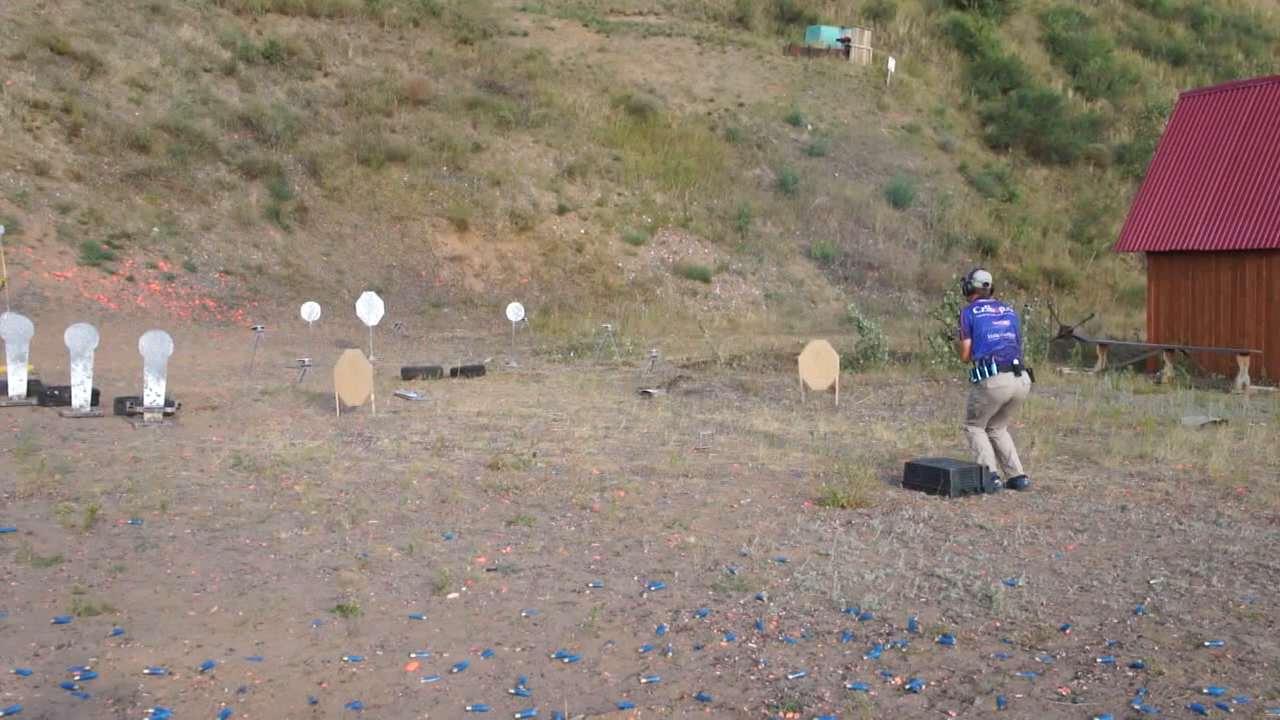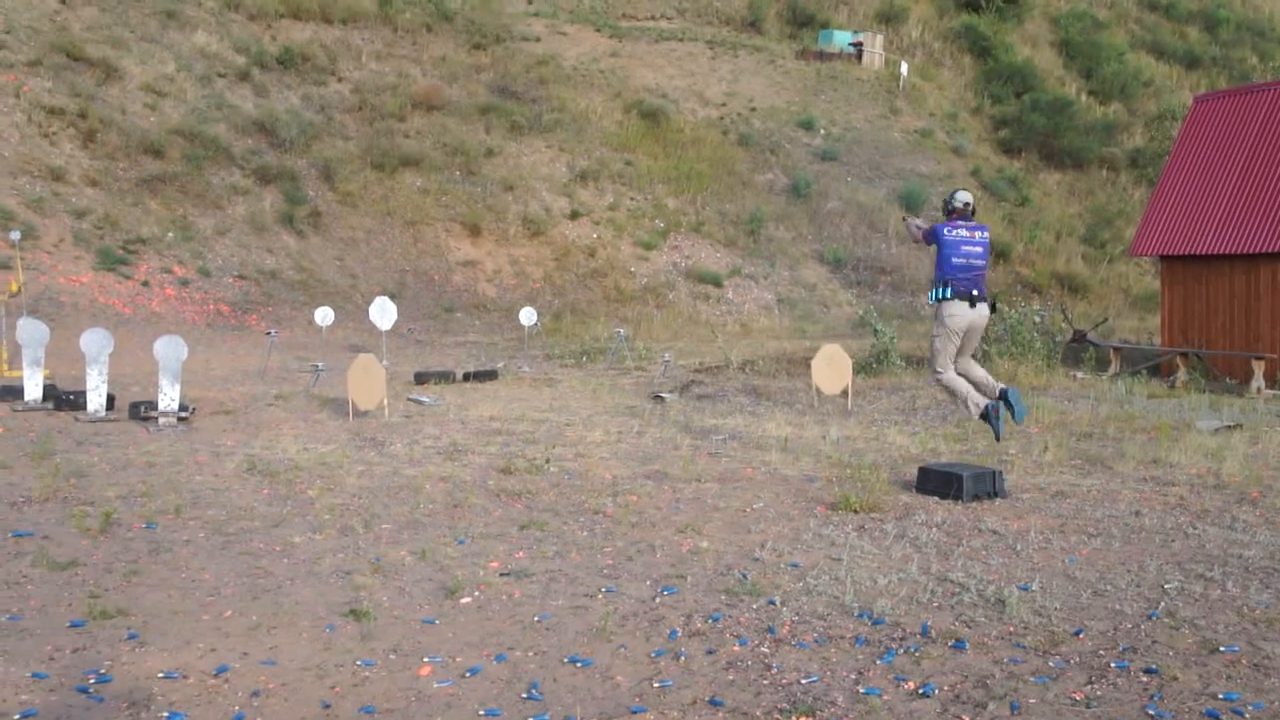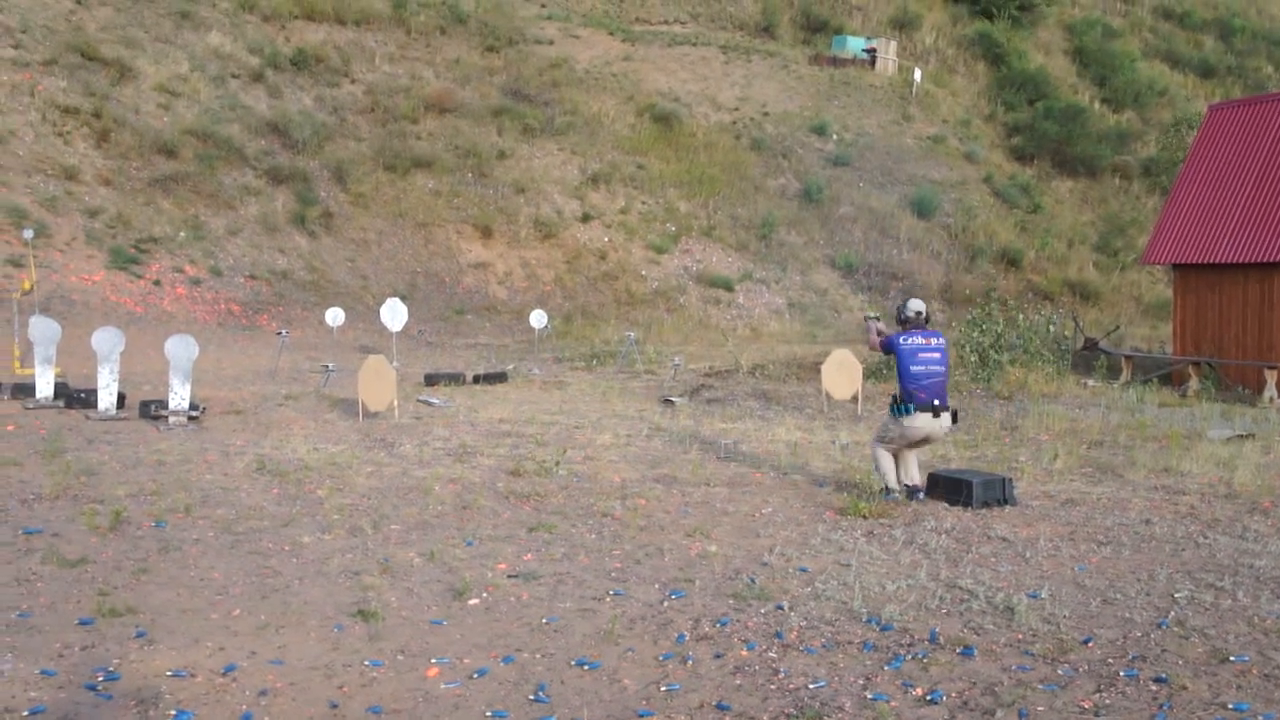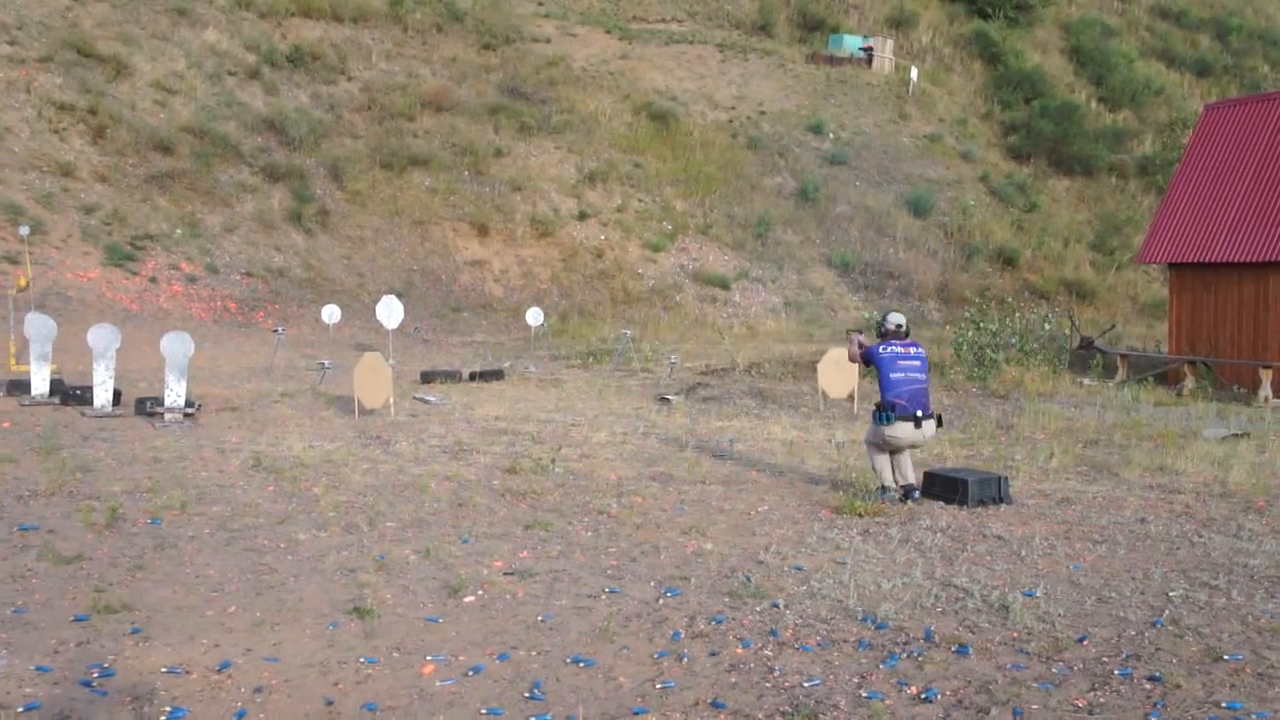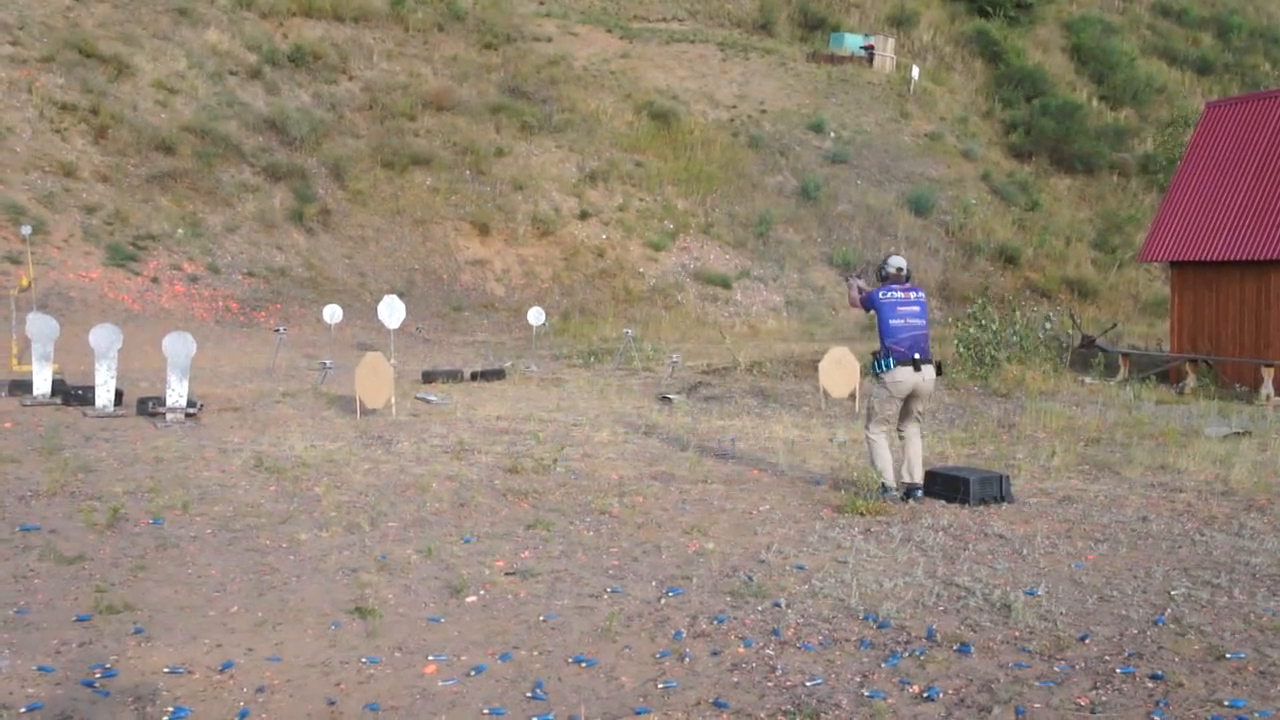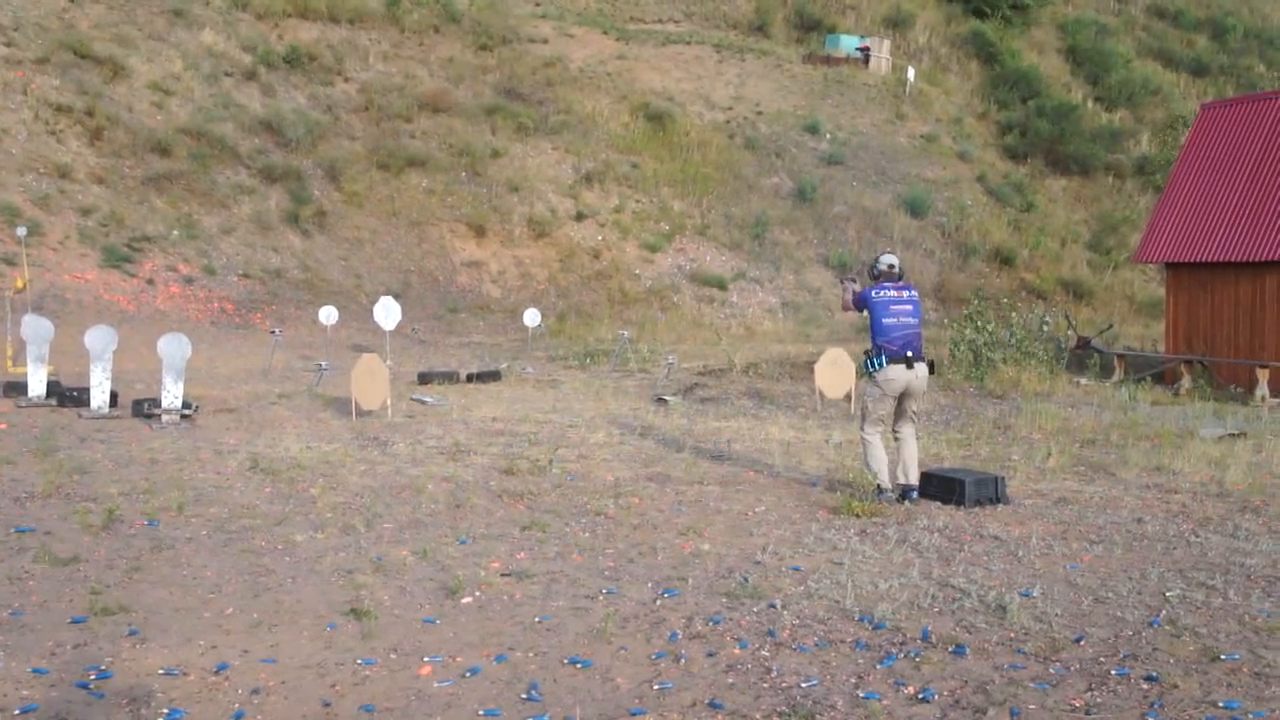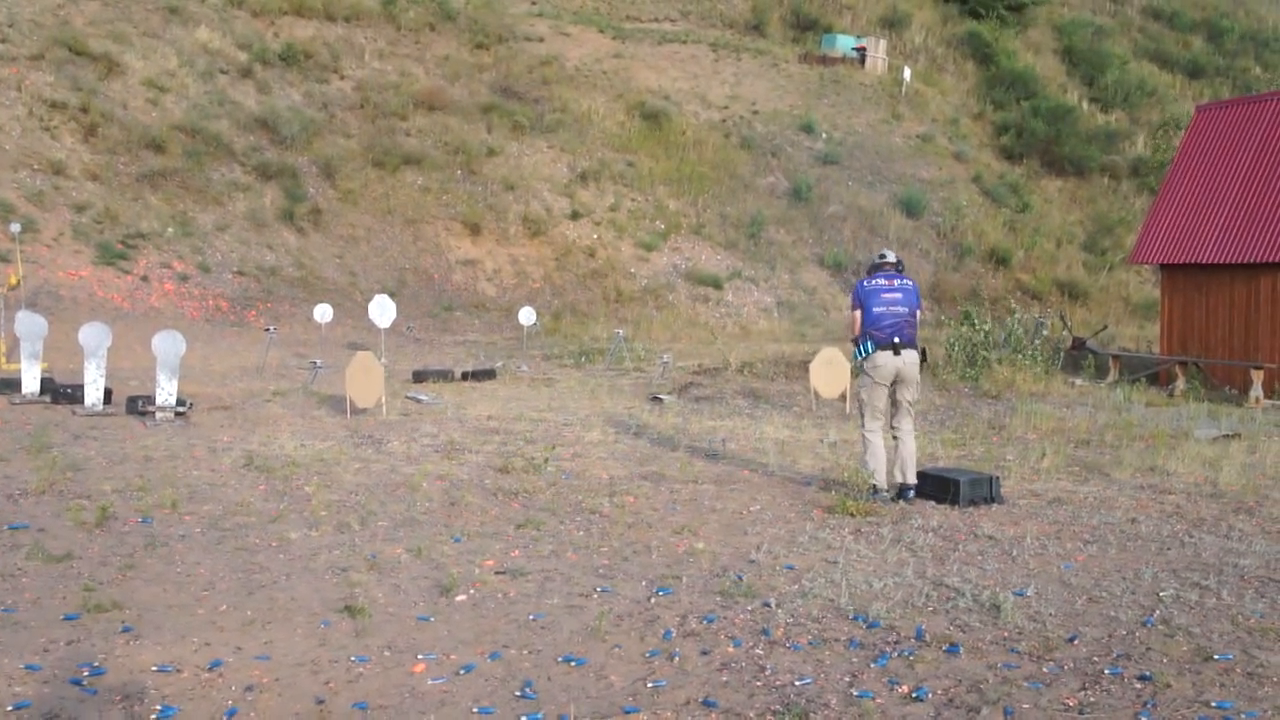
dt=0.5s
person 1, frame 1
left shoulder: (968, 312)
right shoulder: (1008, 310)
left elbow: (965, 355)
left wrist: (962, 337)
left hip: (994, 380)
right hip: (1021, 379)
left knee: (974, 427)
right knee: (996, 428)
left ankle: (991, 476)
right ankle: (1017, 476)
person 1, frame 2
left shoulder: (942, 230)
right shoulder: (983, 232)
left elbow: (917, 237)
left wrist: (911, 224)
right wrist: (920, 223)
left hip: (953, 309)
right hip: (980, 310)
left knee: (943, 371)
right knee: (963, 363)
left ankle: (985, 408)
right ankle: (1001, 392)
person 1, frame 3
left shoulder: (899, 340)
right shoulder: (939, 339)
left elbow: (874, 345)
left wrist: (871, 327)
right wrist: (883, 330)
left hip: (914, 417)
right hip: (941, 420)
left knee: (881, 444)
right knee: (905, 444)
left ankle: (892, 488)
right ankle: (914, 486)
person 1, frame 4
left shoulder: (879, 350)
right shoulder: (920, 351)
left elbow: (854, 357)
left wrist: (853, 342)
left hip: (898, 428)
right hip: (927, 429)
left knee: (873, 441)
right knee: (897, 442)
left ankle: (888, 488)
right ankle: (909, 486)
person 1, frame 5
left shoulder: (879, 295)
right shoulder: (920, 294)
left elbow: (855, 302)
left wrist: (853, 287)
left hip: (895, 373)
right hip: (925, 372)
left knee: (876, 431)
right knee: (911, 429)
left ankle: (889, 486)
right ankle: (914, 485)
person 1, frame 6
left shoulder: (870, 295)
right shoulder: (913, 293)
left elbow: (848, 306)
left wrist: (847, 290)
left hip: (888, 371)
right hip: (918, 370)
left knee: (871, 431)
right knee: (906, 430)
left ankle: (885, 487)
right ankle: (910, 486)
person 1, frame 7
left shoulder: (862, 286)
right shoulder: (911, 285)
left elbow: (856, 330)
right elbow: (915, 324)
left hip: (878, 358)
right hip: (909, 357)
left knee: (872, 427)
right knee: (904, 425)
left ankle: (880, 488)
right ankle: (906, 485)
